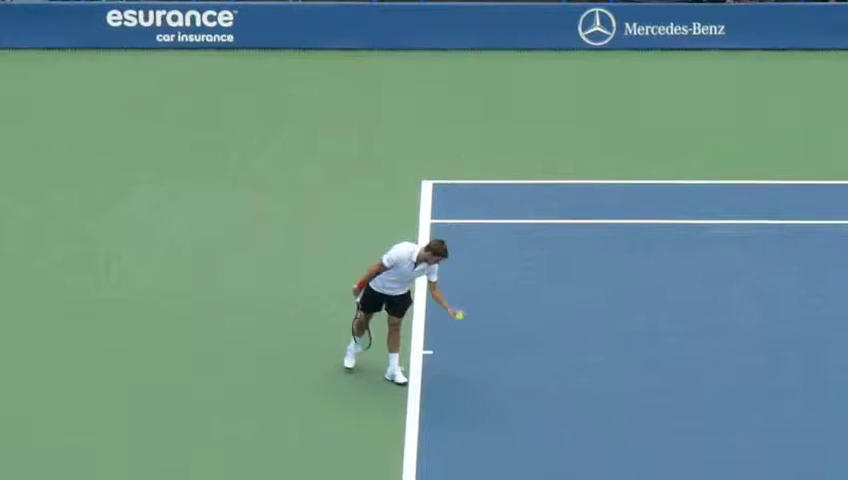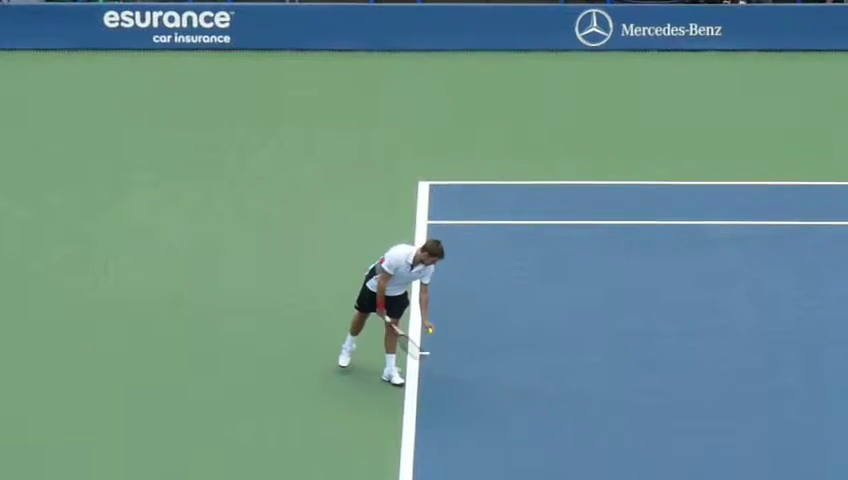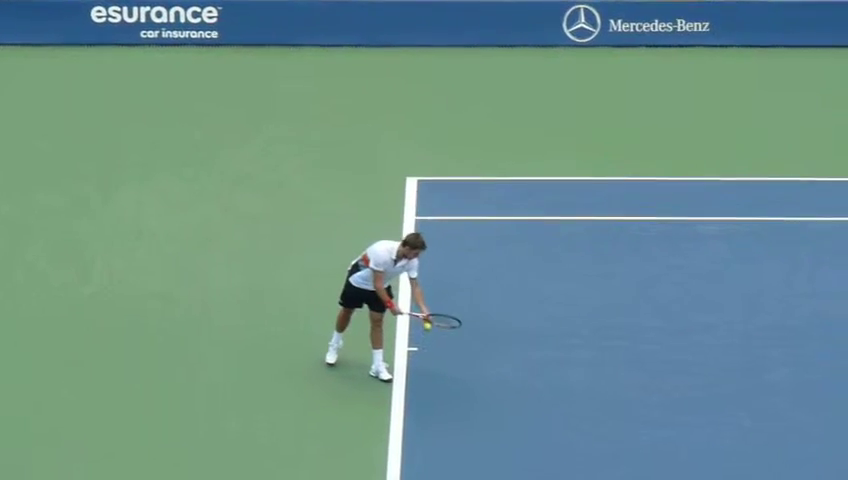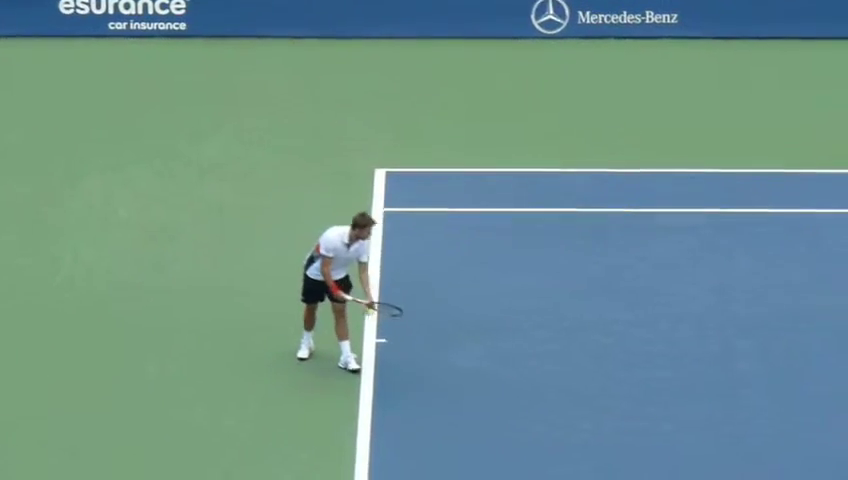
dt=0.4s
person 1, frame 1
left shoulder: (432, 266)
right shoulder: (402, 252)
left elbow: (434, 288)
right elbow: (377, 268)
left wrist: (447, 307)
right wrist: (360, 285)
left hip: (399, 293)
right hip: (377, 287)
left knee: (395, 325)
right knee: (365, 317)
left ankle: (393, 369)
right ankle: (353, 350)
person 1, frame 2
left shoulder: (428, 267)
right shoulder: (398, 255)
left elbow: (424, 292)
right elbow: (382, 282)
left wrist: (425, 319)
right wrist: (380, 306)
left hip: (397, 294)
right hip: (374, 287)
left knee: (392, 326)
right knee: (362, 316)
left ankle: (390, 370)
right ankle: (348, 348)
person 1, frame 3
left shoulder: (412, 261)
right shoulder: (381, 252)
left elbow: (415, 286)
right elbow: (377, 283)
left wrist: (423, 309)
right wrist: (390, 305)
left hip: (380, 287)
right hip: (357, 281)
left knee: (377, 321)
right knee: (346, 312)
left ankle: (378, 366)
right ankle: (335, 345)
person 1, frame 4
left shoulder: (364, 244)
right shoulder: (332, 237)
left elbow: (363, 271)
right elbow: (324, 269)
left wrist: (368, 295)
right wrist: (334, 290)
left hip: (339, 277)
right hip: (315, 275)
left knee: (340, 313)
right knee: (310, 309)
left ankle: (346, 357)
right ankle: (306, 343)
